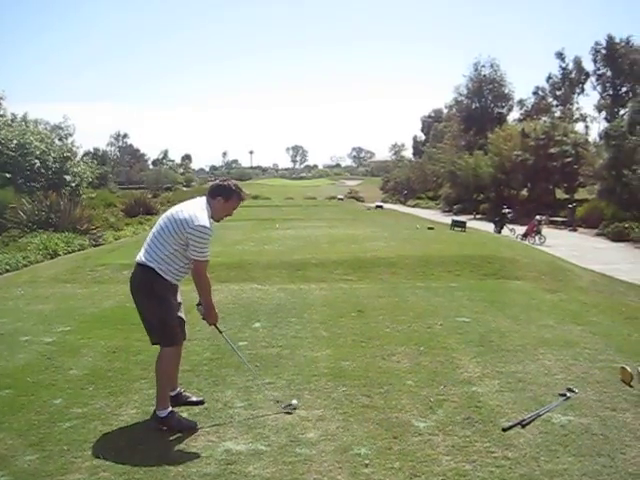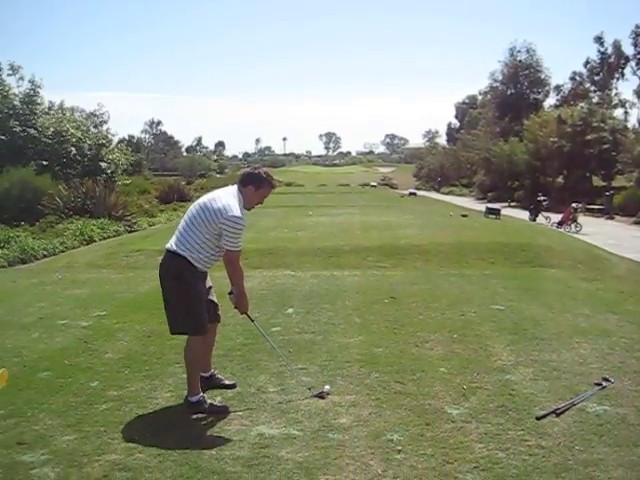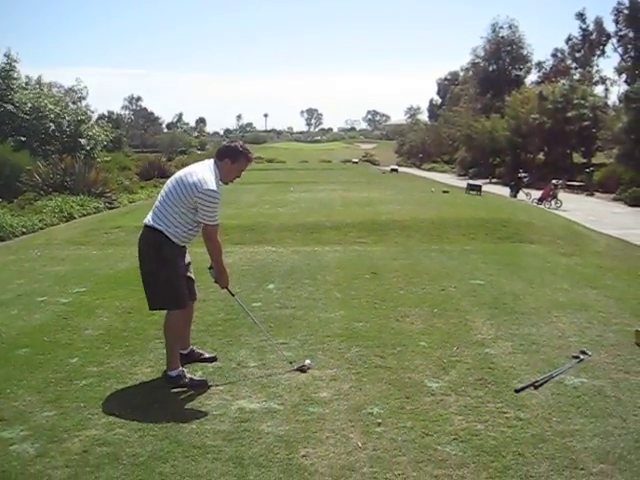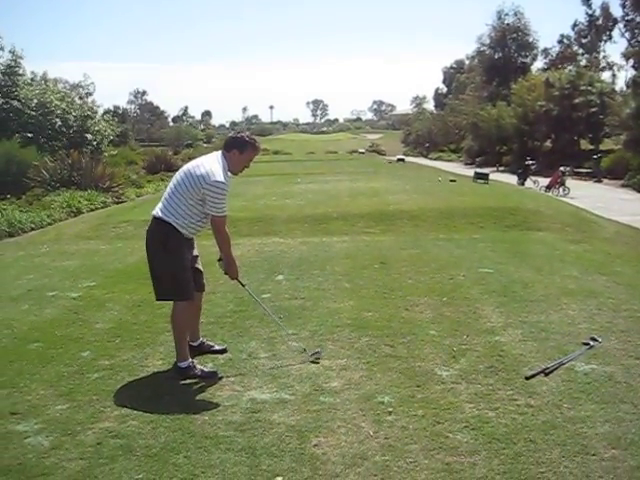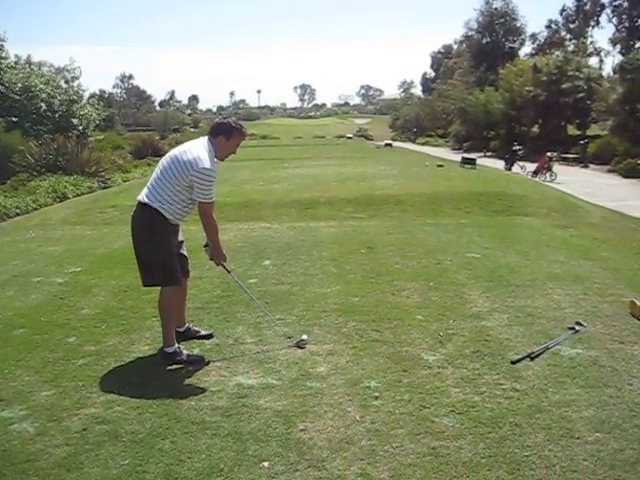
dt=0.7s
person 1, frame 1
left shoulder: (193, 208)
right shoulder: (200, 224)
left elbow: (194, 268)
right elbow: (200, 273)
left wrist: (204, 303)
right wrist: (209, 307)
left hip: (160, 278)
right hip: (152, 280)
left knee: (176, 338)
right knee: (170, 342)
left ankle: (172, 392)
right ankle: (163, 410)
person 1, frame 2
left shoulder: (224, 195)
right shoulder: (233, 214)
left elbow: (226, 256)
right elbow: (233, 262)
left wrist: (235, 289)
right wrist: (241, 295)
left hip: (189, 265)
right hip: (182, 269)
left knee: (211, 319)
right knee: (197, 331)
left ankle: (206, 374)
right ankle: (194, 396)
person 1, frame 3
left shoulder: (202, 170)
right shoulder: (208, 188)
left elbow: (206, 231)
right elbow: (211, 237)
left wrist: (215, 264)
right wrist: (220, 269)
left hip: (168, 241)
right hip: (160, 244)
left knee: (188, 298)
right knee: (177, 305)
left ankle: (185, 349)
right ankle: (173, 371)
person 1, frame 4
left shoulder: (211, 162)
right shoulder: (217, 180)
left elbow: (214, 224)
right elbow: (219, 228)
left wrist: (224, 255)
right wrist: (230, 261)
left hip: (178, 233)
right hip: (168, 235)
left knee: (196, 290)
right knee: (183, 297)
left ankle: (195, 341)
right ankle: (183, 362)
person 1, frame 5
left shoulder: (197, 148)
right shoulder: (204, 166)
left elbow: (202, 209)
right elbow: (206, 214)
left wrist: (210, 239)
right wrist: (217, 248)
left hip: (162, 218)
right hip: (154, 221)
left knee: (181, 275)
right knee: (171, 281)
left ankle: (181, 327)
right ankle: (169, 347)
